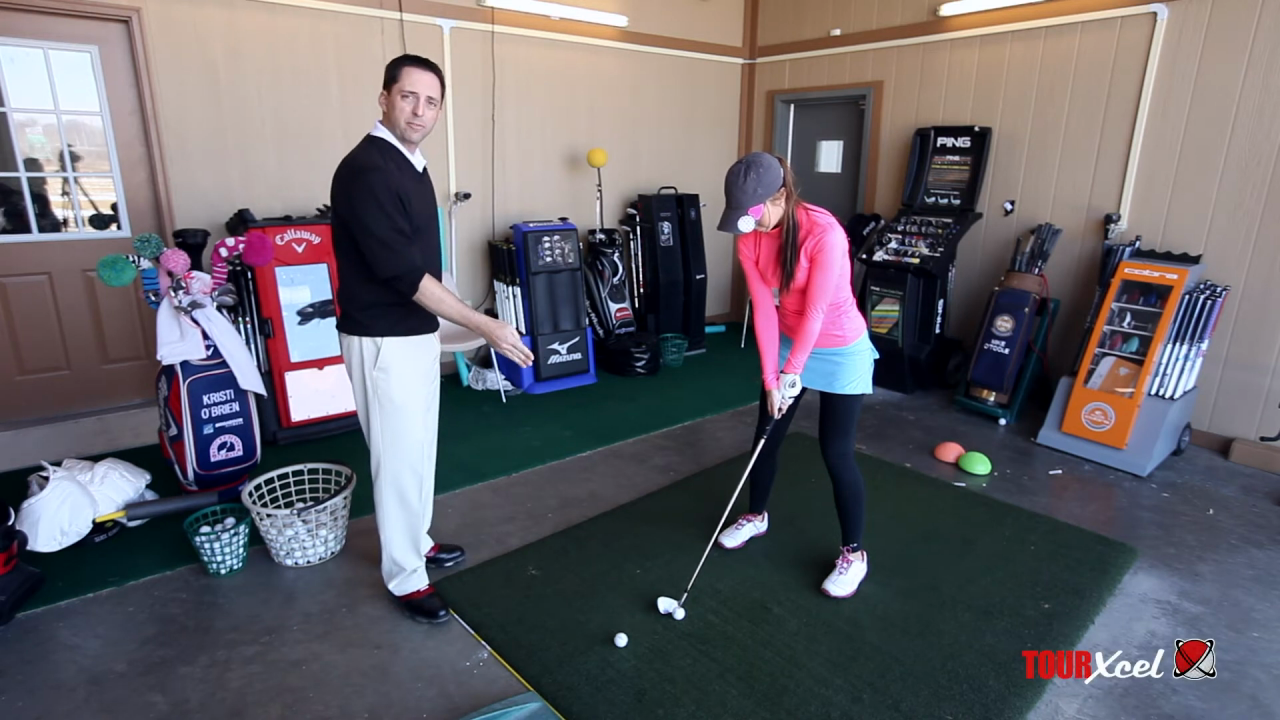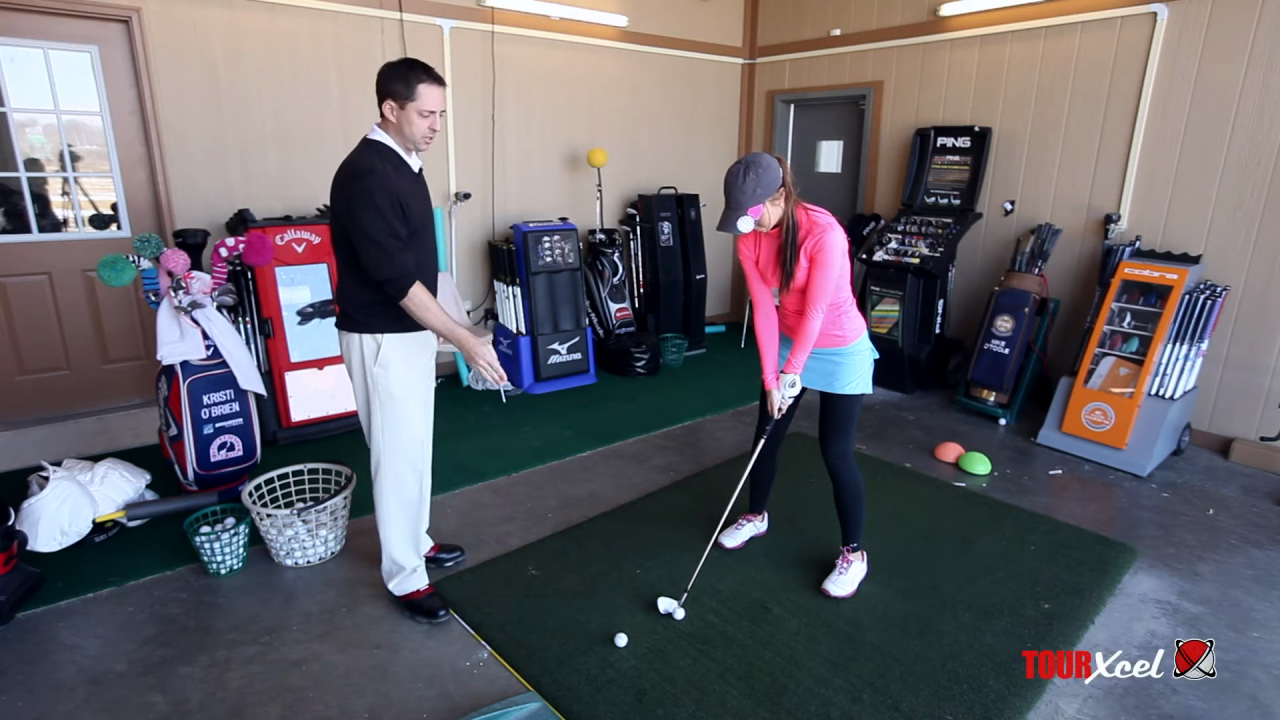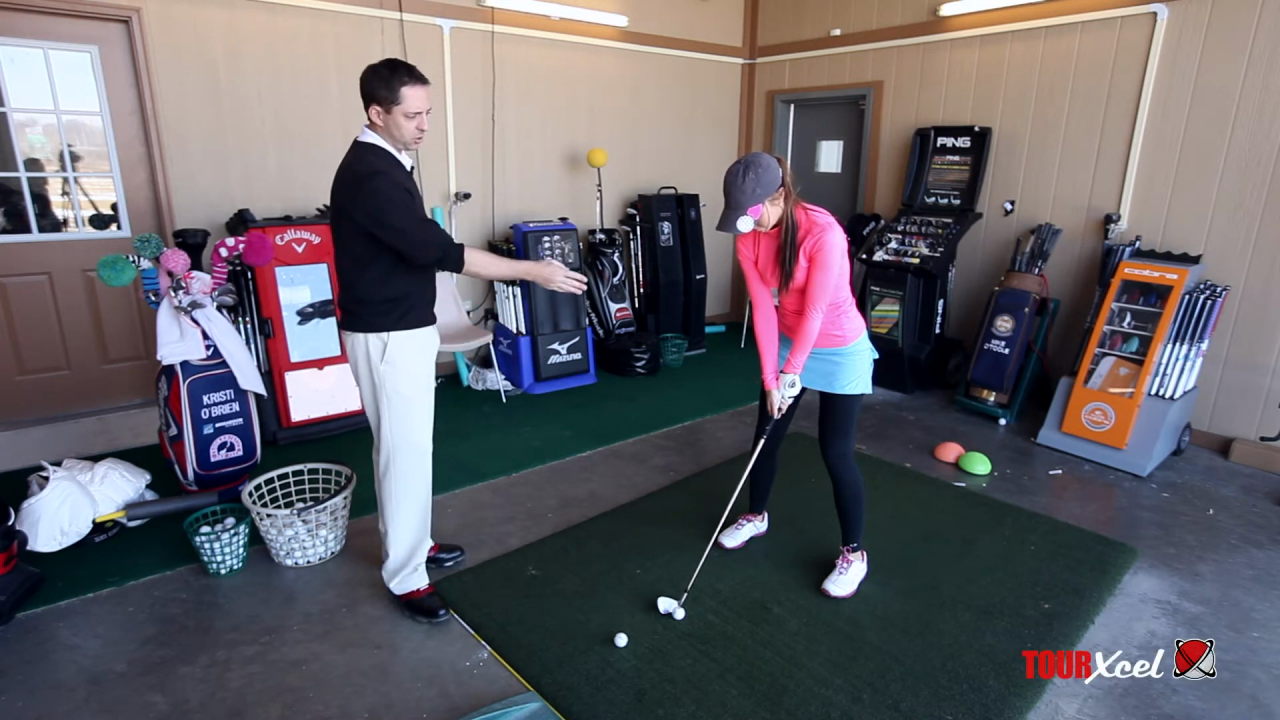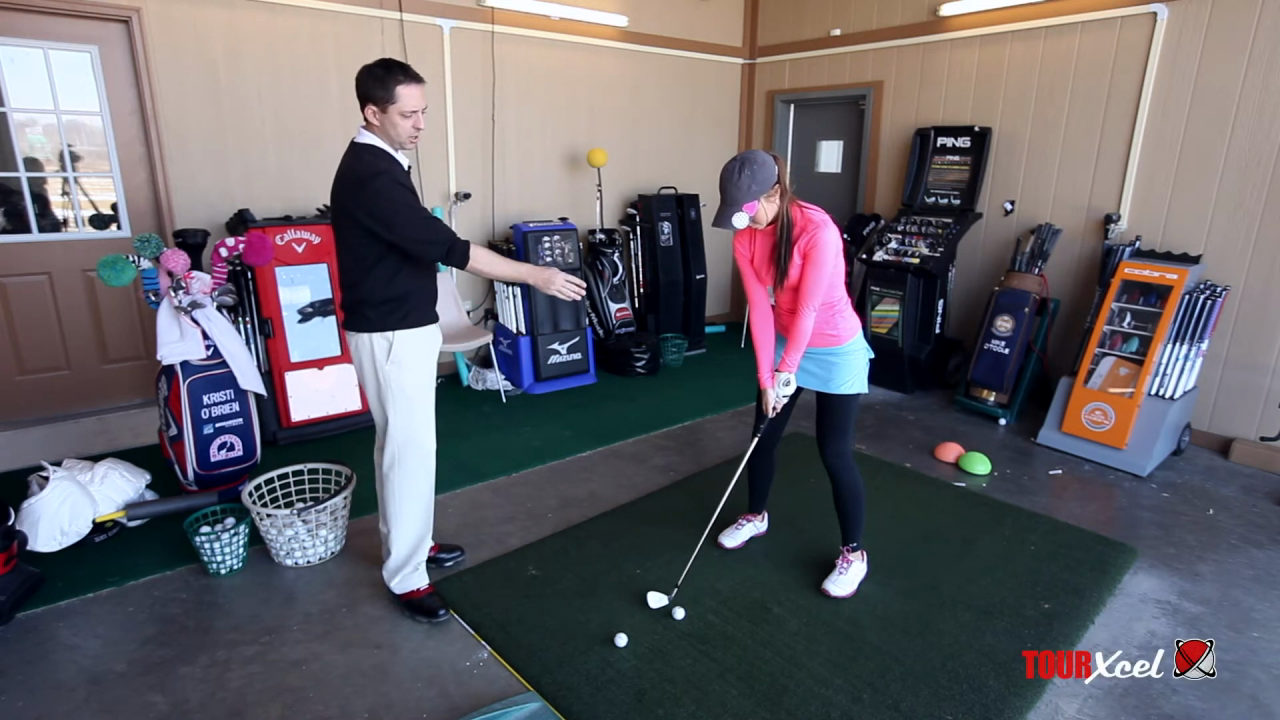
dt=0.5s
person 1, frame 1
left shoulder: (411, 165)
right shoulder: (365, 171)
right elbow: (404, 272)
left wrist: (438, 325)
right wrist: (484, 325)
left hip: (417, 333)
right hip: (383, 342)
left knee: (420, 450)
right knee: (399, 459)
left ankle: (415, 540)
right ankle: (405, 577)
person 1, frame 2
left shoulder: (404, 164)
right shoulder: (365, 175)
right elbow: (396, 277)
left wrist: (440, 332)
right wrist: (464, 339)
left hip: (412, 332)
right hip: (382, 339)
left knee: (415, 448)
right knee: (398, 456)
left ankle: (414, 540)
right ankle: (404, 575)
person 1, frame 3
left shoulder: (385, 164)
right shoulder: (369, 176)
right elbow: (442, 252)
right wrist: (533, 271)
left hip: (406, 329)
right hip: (387, 338)
left knee: (404, 446)
right knee: (406, 452)
left ankle: (410, 541)
right ankle: (405, 576)
person 1, frame 4
left shoulder: (379, 164)
right shoulder: (370, 176)
right elbow: (447, 248)
right wrist: (534, 275)
left hip: (405, 327)
right hip: (390, 336)
left knee: (402, 444)
right knee: (410, 451)
left ankle: (412, 541)
right ankle: (406, 576)
person 2, frame 1
left shoulder: (824, 233)
right shoulder: (748, 237)
left elbow: (815, 311)
right elbow: (763, 307)
left wrist: (792, 374)
right wrist: (771, 380)
left hip: (840, 351)
right hip: (788, 343)
left knee: (836, 452)
right knee: (766, 436)
left ankle: (853, 554)
right ankle: (756, 516)
person 2, frame 2
left shoulder: (824, 233)
right shoulder: (749, 237)
left elbow: (815, 311)
right elbow: (763, 307)
left wrist: (792, 374)
right wrist: (771, 379)
left hip: (840, 351)
right hip: (788, 343)
left knee: (836, 452)
right knee: (766, 436)
left ankle: (853, 554)
right ankle: (756, 516)
person 2, frame 3
left shoulder: (823, 233)
right shoulder: (748, 237)
left elbow: (815, 311)
right elbow: (763, 307)
left wrist: (792, 374)
right wrist: (771, 379)
left hip: (839, 350)
right hip: (788, 343)
left knee: (836, 452)
right knee: (766, 436)
left ankle: (853, 554)
right ankle: (756, 516)
person 2, frame 4
left shoulder: (817, 231)
right shoulder: (745, 235)
left elbow: (807, 310)
right elbow: (759, 307)
left wrist: (785, 374)
right wrist: (766, 379)
left hip: (835, 350)
right hip: (785, 343)
left knee: (834, 453)
right knee: (763, 435)
left ankle: (854, 554)
right ankle: (756, 516)
